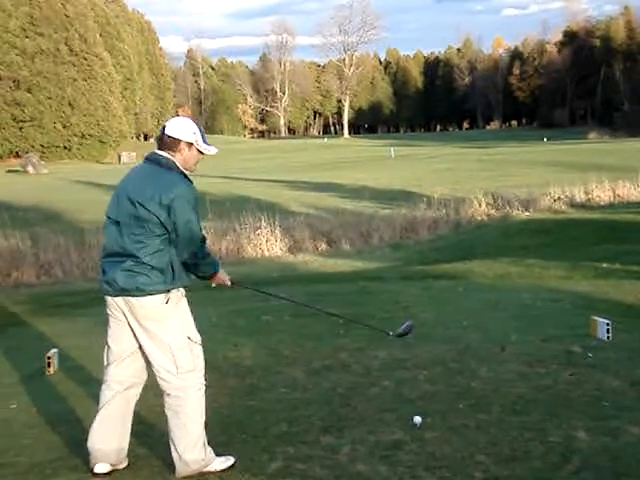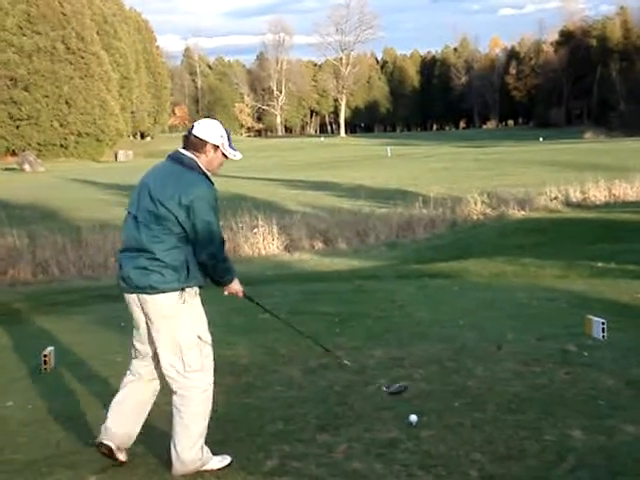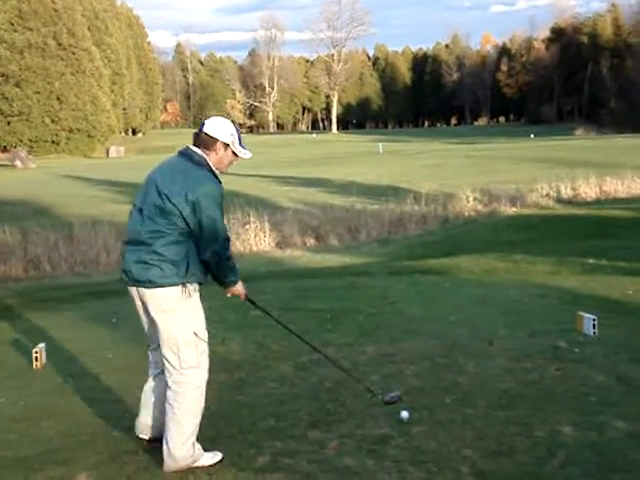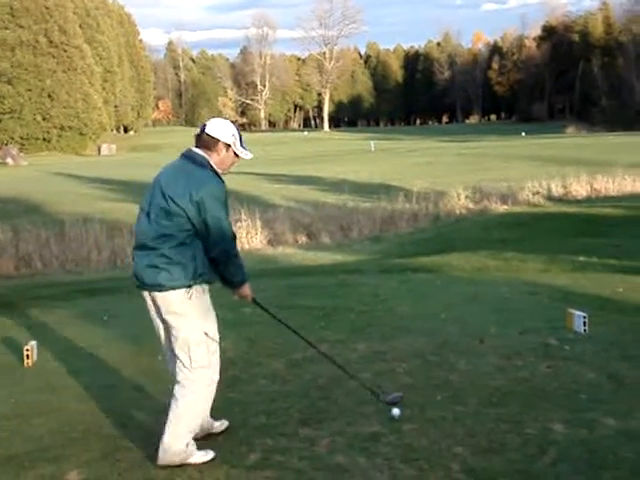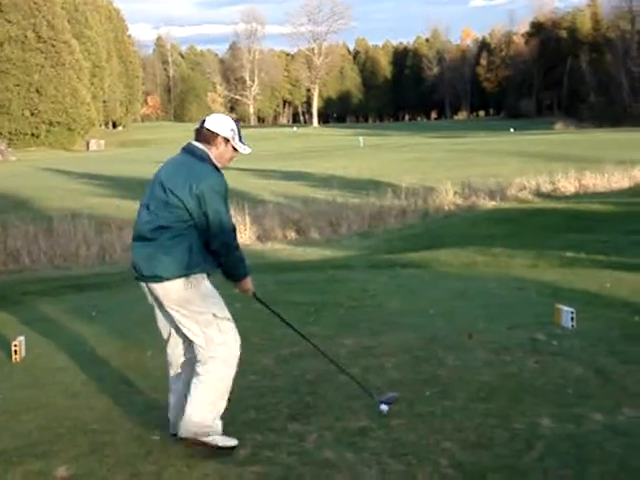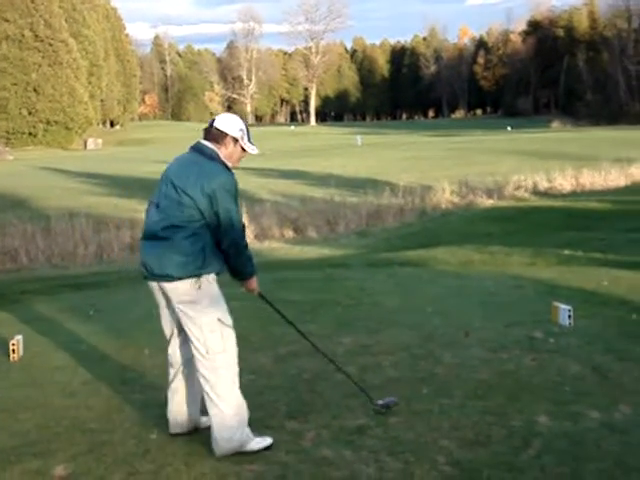
dt=0.2s
person 1, frame 1
left shoulder: (132, 178)
right shoulder: (176, 187)
right elbow: (191, 247)
right wrist: (214, 272)
left hip: (118, 289)
right hip: (156, 293)
left knee: (121, 373)
right knee: (185, 374)
person 1, frame 2
left shoulder: (155, 174)
right shoulder: (197, 187)
right elbow: (209, 247)
right wrist: (228, 279)
left hip: (136, 283)
right hip: (170, 290)
left knee: (146, 363)
right knee: (193, 372)
left ankle: (116, 435)
right ankle: (189, 456)
person 1, frame 3
left shoulder: (164, 169)
right shoulder: (205, 184)
right elbow: (214, 244)
right wrist: (231, 281)
left hip: (140, 276)
right hip: (172, 283)
left knee: (164, 358)
right knee: (189, 367)
left ankle: (153, 423)
right ankle: (180, 452)
person 1, frame 4
left shoulder: (170, 172)
right shoulder: (208, 184)
right elbow: (221, 244)
right wrist: (239, 282)
left hip: (152, 278)
right hip: (181, 284)
left knee: (182, 356)
right knee: (203, 364)
left ankle: (193, 423)
right ankle: (176, 447)
person 1, frame 5
left shoulder: (171, 167)
right shoulder: (208, 177)
right elbow: (220, 237)
right wrist: (240, 275)
left hip: (151, 271)
right hip: (181, 276)
left knee: (181, 347)
right knee: (221, 344)
left ankle: (184, 416)
right ankle: (200, 422)
person 1, frame 6
left shoulder: (178, 165)
right shoulder: (218, 177)
right elbow: (231, 235)
right wrist: (247, 274)
left hip: (158, 270)
right hip: (190, 275)
left knee: (182, 347)
right knee: (217, 353)
left ankle: (182, 417)
right ankle: (230, 435)
